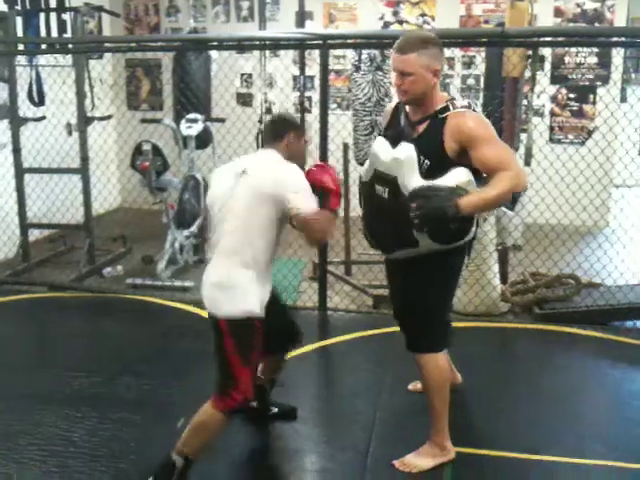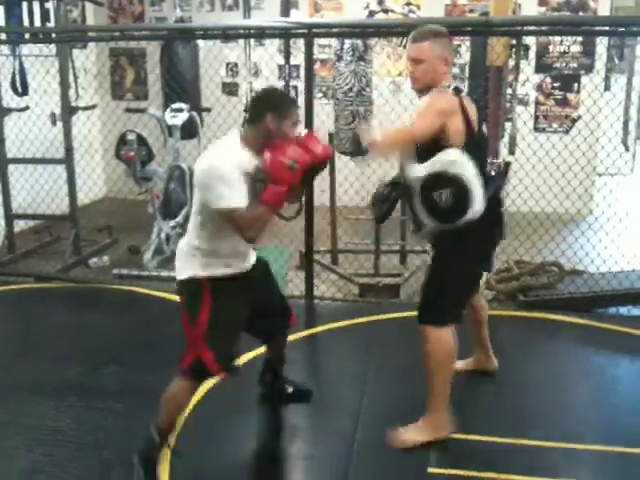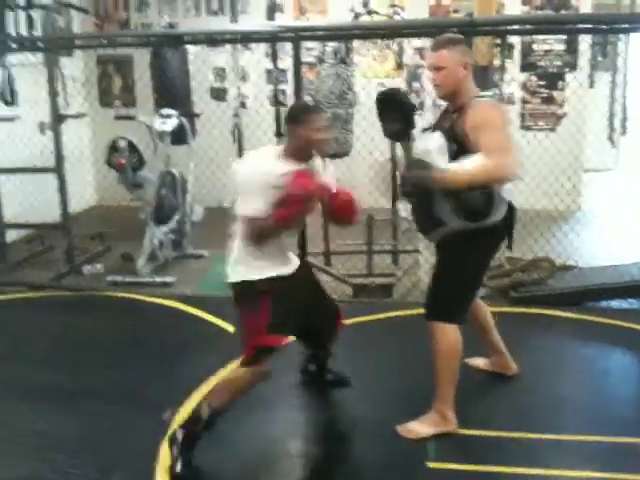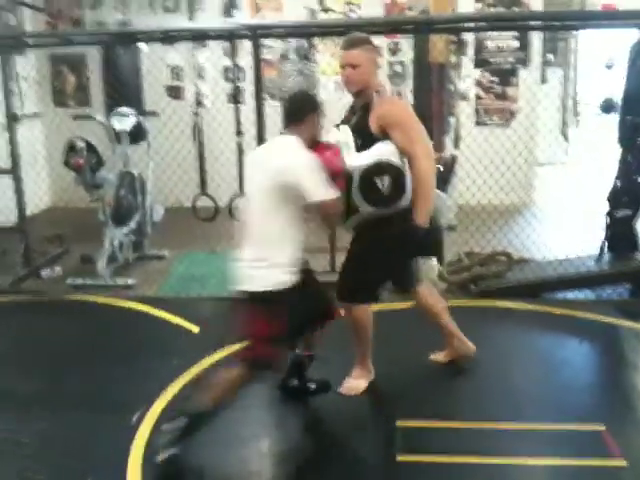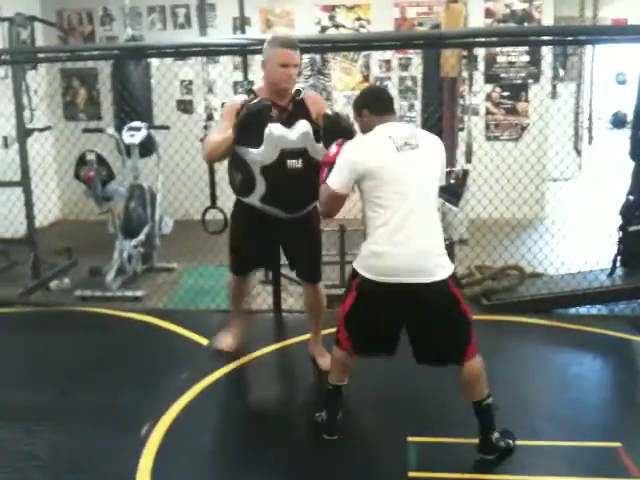
dt=0.7s
person 1, frame 1
left shoulder: (463, 123)
right shoulder: (394, 112)
left elbow: (511, 179)
left wrist: (458, 207)
left hip: (436, 247)
left knee: (425, 341)
right knee: (415, 324)
left ankle: (441, 444)
right ankle: (449, 376)
person 1, frame 2
left shoulder: (439, 102)
right shoulder: (451, 100)
left elbow: (394, 141)
right elbow: (426, 158)
left wrist: (366, 137)
left hip: (468, 223)
right hip: (468, 217)
left knee: (435, 316)
right knee: (464, 288)
left ankle: (437, 418)
right ankle: (484, 357)
person 1, frame 3
left shoulder: (483, 112)
right shoulder: (448, 112)
left elbow: (498, 166)
left wrist: (436, 178)
left hip: (476, 226)
left knee: (441, 313)
right knee: (462, 296)
left ankle: (442, 414)
right ankle: (501, 359)
person 1, frame 4
left shoulder: (388, 107)
right shoulder: (357, 109)
left elbow: (423, 158)
left wrist: (419, 221)
left hip: (387, 219)
right hip: (377, 215)
left knee: (352, 293)
right knee: (407, 282)
left ankle: (364, 366)
right ankle: (456, 341)
person 1, frame 5
left shoulder: (311, 101)
right shoulder: (242, 105)
left elbow: (335, 134)
right elbow: (210, 152)
left wrist: (342, 133)
right wrist: (238, 130)
left hip: (301, 210)
right hip: (255, 209)
left knee: (312, 280)
right knee: (240, 271)
left ankle: (316, 344)
right ankle: (235, 325)
person 2, frame 1
left shoulder: (226, 172)
right shoulder: (287, 173)
right elbow: (318, 234)
right wrist: (330, 196)
left hip: (253, 289)
right hip: (234, 299)
left knee: (281, 342)
right knee: (232, 397)
person 2, frame 2
left shoulder: (261, 150)
right shoulder: (222, 163)
left elbow: (285, 194)
right elbow: (249, 228)
left wrist: (304, 168)
right wrist: (280, 183)
left hip: (243, 262)
right hip: (207, 272)
left knee: (280, 320)
right knee: (199, 367)
left ankle: (274, 383)
person 2, frame 3
left shoulder: (311, 164)
right shoulder: (257, 169)
left elbow: (334, 197)
right elbow: (256, 232)
left hip: (288, 267)
right hip: (256, 274)
left knee: (328, 320)
right knee: (259, 361)
left ankle: (316, 369)
right ankle: (185, 436)
person 2, frame 4
left shoulder: (264, 153)
right shoulder: (300, 159)
right elbow: (331, 213)
right wrist: (330, 172)
left hip: (282, 265)
right hip: (268, 278)
left knee: (319, 313)
right knee: (257, 362)
left ankle: (296, 377)
right ankle: (186, 421)
person 2, frame 5
left shoulder: (356, 149)
right shoulder: (433, 144)
left elbow: (326, 209)
left wrist: (332, 170)
left hip: (379, 267)
right hip: (432, 266)
left knee: (347, 339)
right knee: (465, 350)
left ankle: (329, 415)
right ankle: (490, 434)
